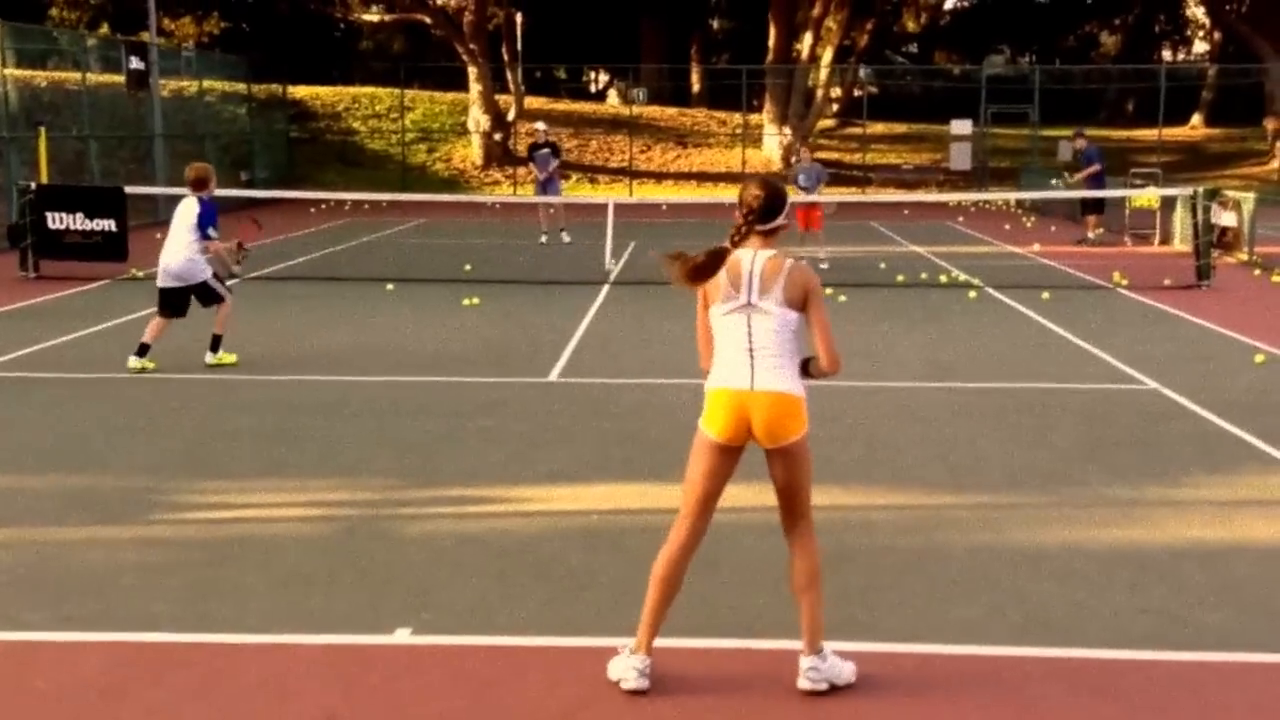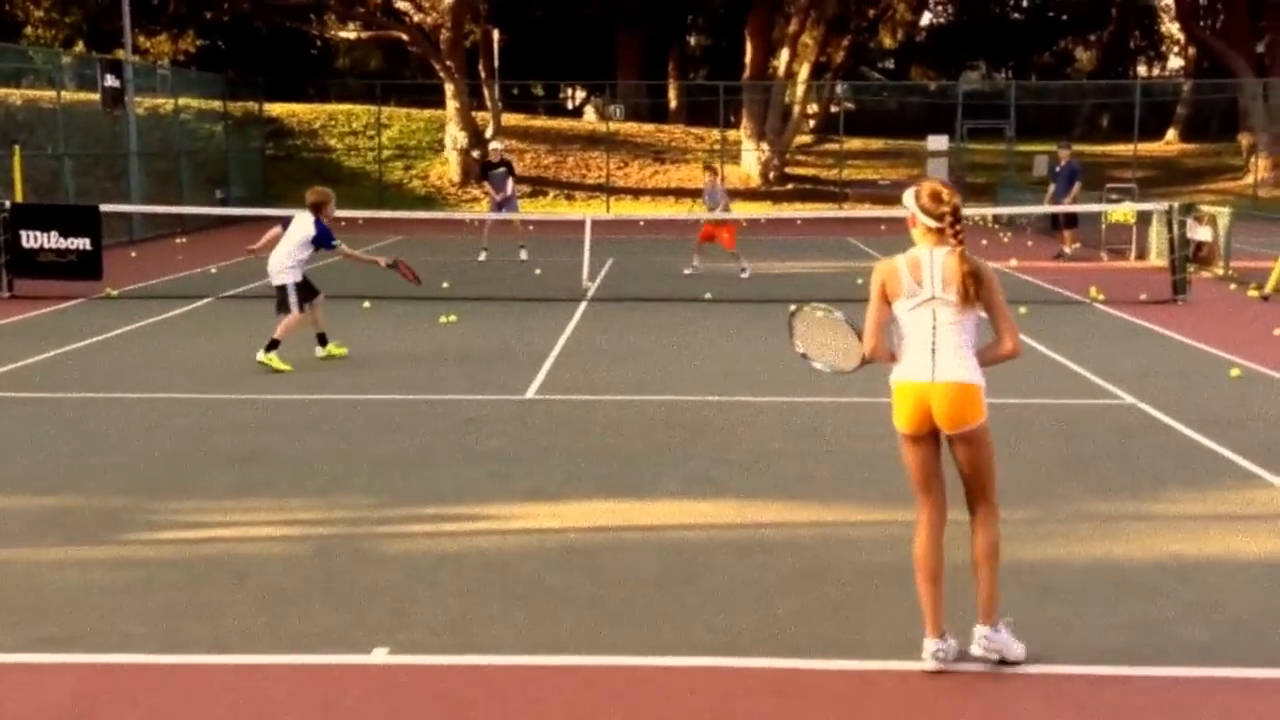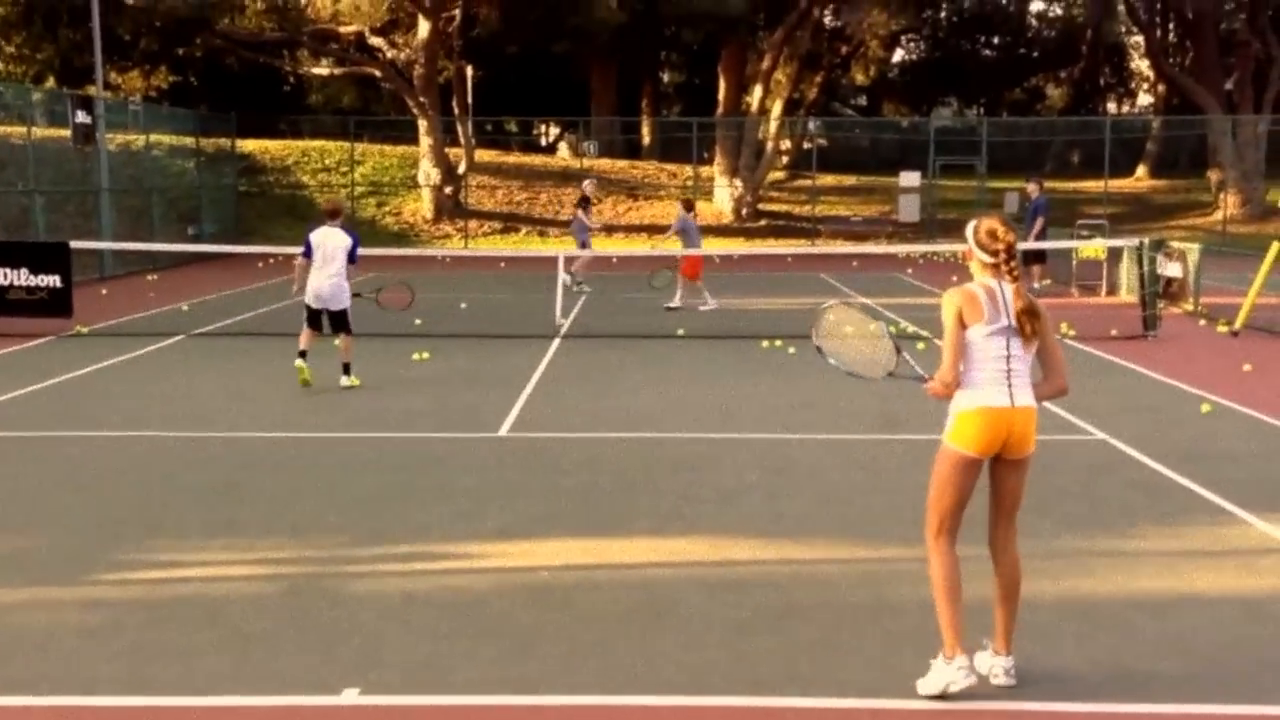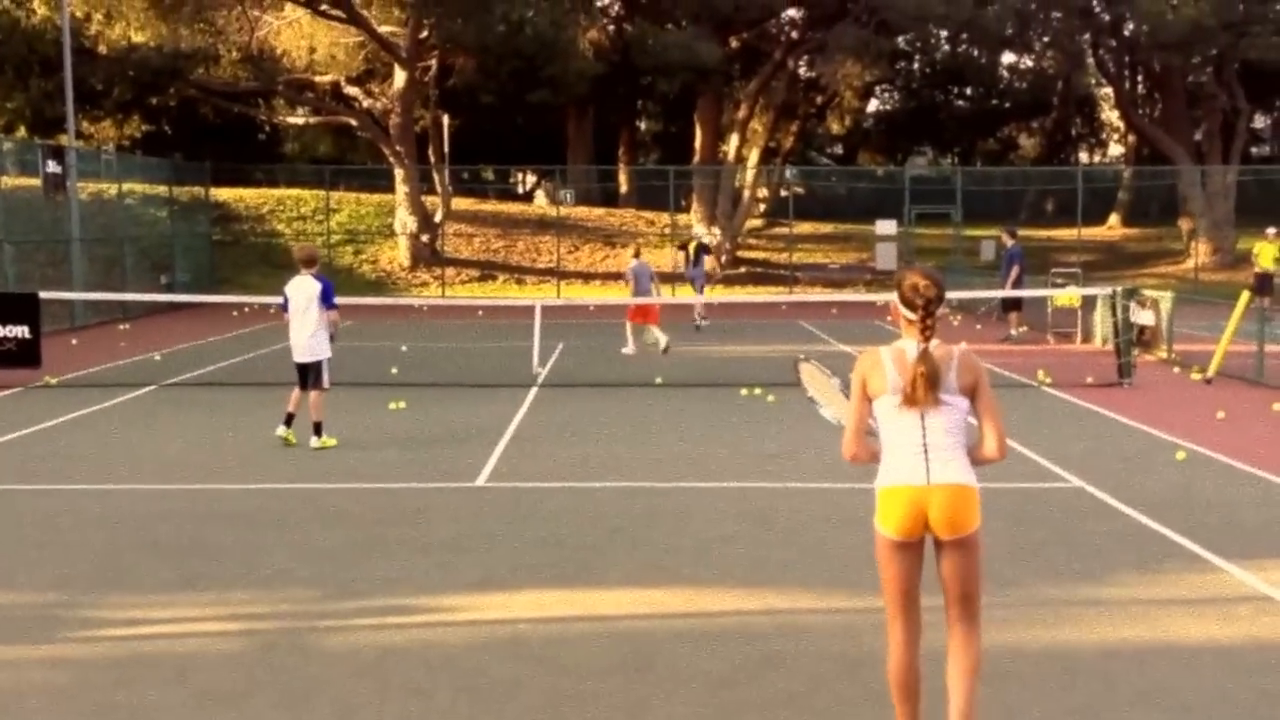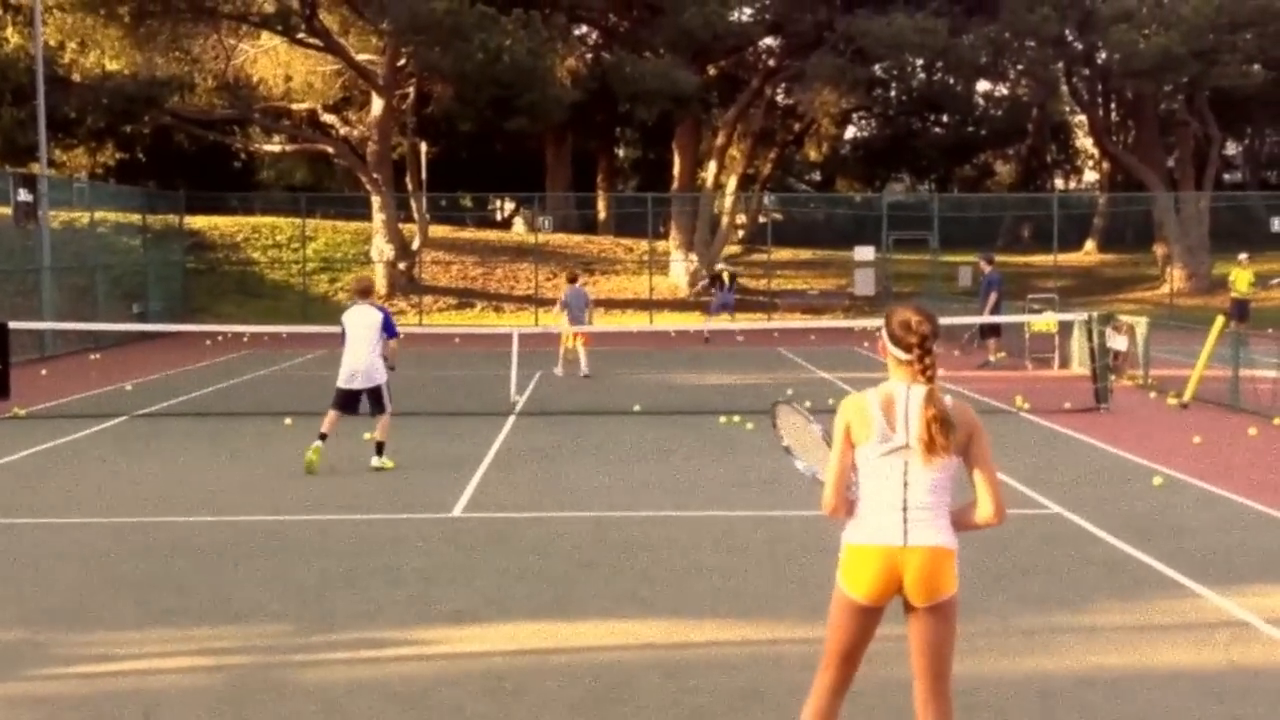
dt=1s
person 1, frame 1
left shoulder: (712, 274)
right shoulder: (803, 277)
right elbow: (830, 363)
left hip: (724, 403)
right hip: (781, 405)
left knee: (685, 531)
right knee: (799, 532)
left ankle: (637, 657)
right ankle: (815, 658)
person 1, frame 2
left shoulder: (888, 271)
right shoulder: (976, 270)
left elbow: (872, 346)
right elbow: (1009, 345)
right wrist: (959, 360)
left hip: (909, 393)
right hip: (961, 393)
left knee: (930, 514)
right knee: (984, 509)
left ankle: (934, 638)
right ankle: (987, 627)
person 1, frame 3
left shoulder: (959, 298)
right shoulder: (1030, 305)
left elbow: (951, 376)
right elbow: (1058, 383)
left wrist: (939, 387)
right wrist: (1010, 396)
left hip: (974, 420)
right hip: (1022, 421)
left knee: (939, 538)
right knee: (1002, 540)
left ankle: (953, 658)
right ankle: (1001, 655)
person 1, frame 4
left shoulder: (870, 365)
right shoulder: (967, 364)
left elbow: (853, 450)
right elbow: (994, 448)
left hip: (897, 499)
right hip: (956, 496)
left knee: (902, 632)
right knee: (963, 627)
person 1, frame 5
left shoulder: (855, 408)
right shoulder: (961, 416)
left elbow: (832, 503)
right elbow: (992, 510)
right wrist: (935, 519)
left hip: (867, 557)
right hip: (932, 560)
left knee: (833, 678)
person 2, frame 1
left shoulder: (184, 204)
right shoulder: (207, 208)
right elbow: (212, 246)
left wrist: (226, 246)
right wrist: (231, 263)
left hip: (167, 266)
right hip: (190, 266)
left knee: (163, 316)
right knee: (225, 301)
left ankle: (139, 357)
right ankle: (214, 353)
person 2, frame 2
left shoulder: (300, 217)
right shoulder: (320, 230)
left elbow: (278, 229)
right elbow: (346, 252)
left wrist: (259, 246)
right wrist: (376, 260)
left hip: (284, 267)
right hip: (285, 271)
left knee: (315, 299)
right knee: (296, 314)
left ankle: (324, 346)
right ankle: (267, 353)
person 2, frame 3
left shoulder: (313, 235)
right shoulder: (350, 238)
left elbow: (302, 263)
right elbow: (349, 270)
left wrist: (298, 284)
left hip: (314, 290)
right hip: (337, 291)
left knee: (309, 328)
right knee: (344, 333)
left ankle: (301, 360)
right ankle: (347, 376)
person 2, frame 4
left shoulder: (289, 286)
right shoulder: (322, 283)
left elbow: (287, 317)
right elbow: (333, 316)
right wrist: (332, 332)
left hip: (297, 344)
right hip: (317, 344)
left knee: (301, 387)
right knee: (317, 389)
left ankle: (286, 426)
right ankle: (317, 436)
person 2, frame 5
left shoulder: (347, 316)
right shoulder: (382, 314)
left elbow: (346, 343)
right elbow: (392, 344)
right wrist: (390, 362)
left hip: (348, 370)
right hip: (373, 372)
left knee: (335, 410)
right knee: (383, 413)
left ankle: (319, 443)
right ankle: (378, 457)
